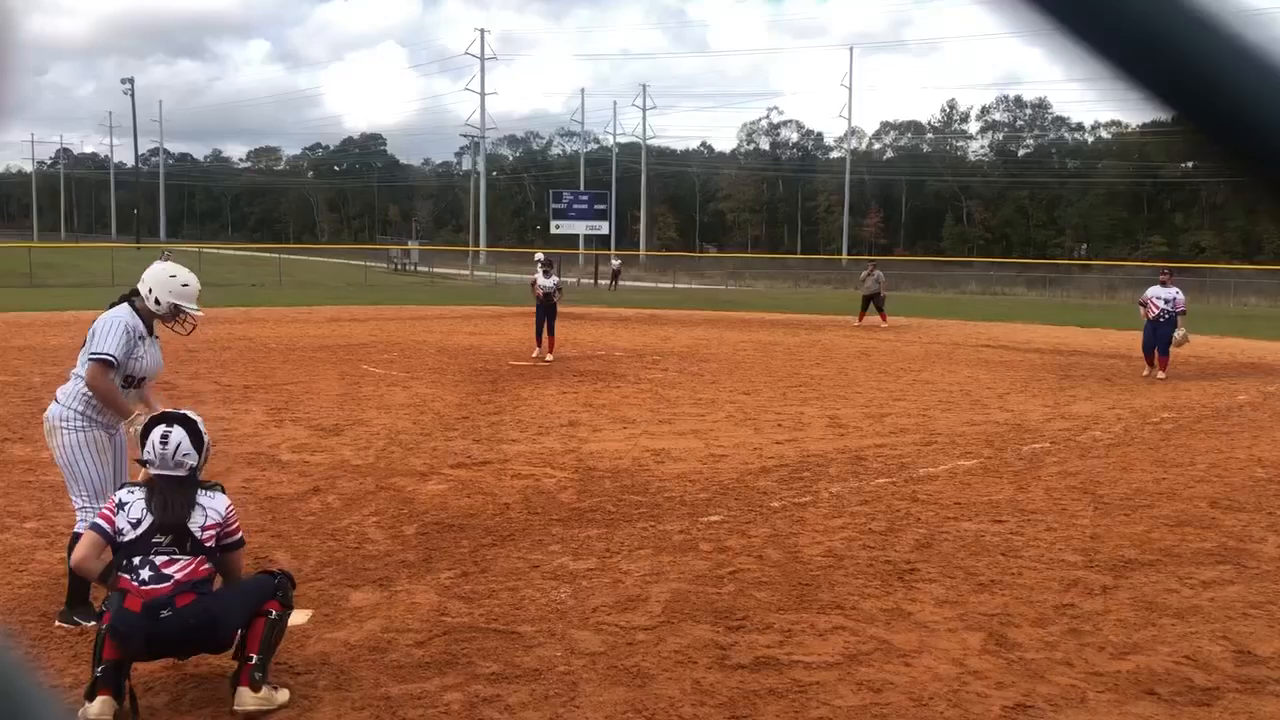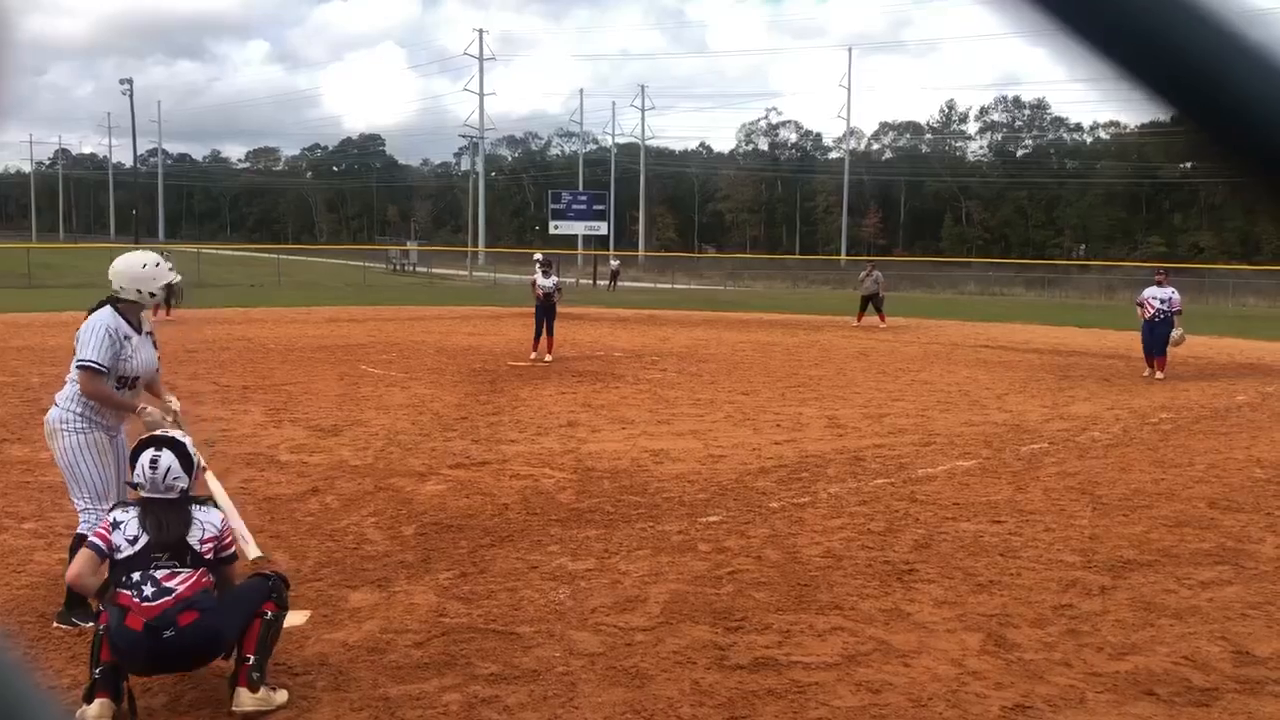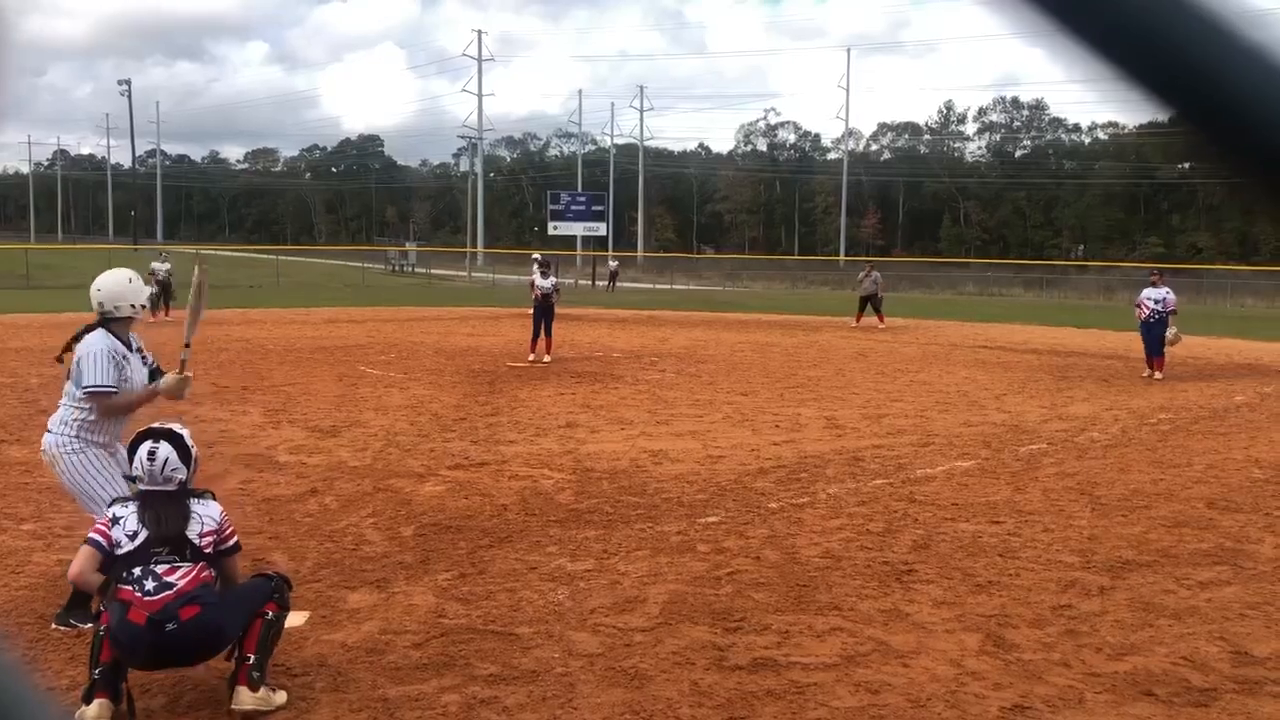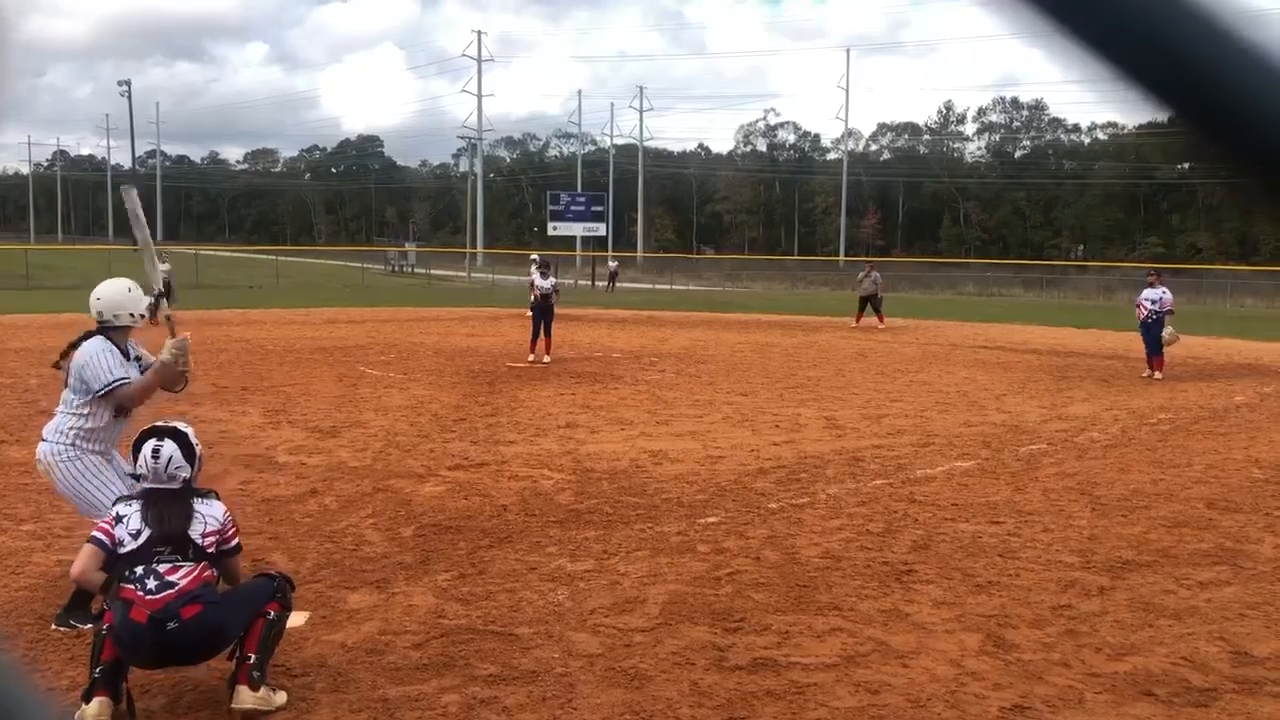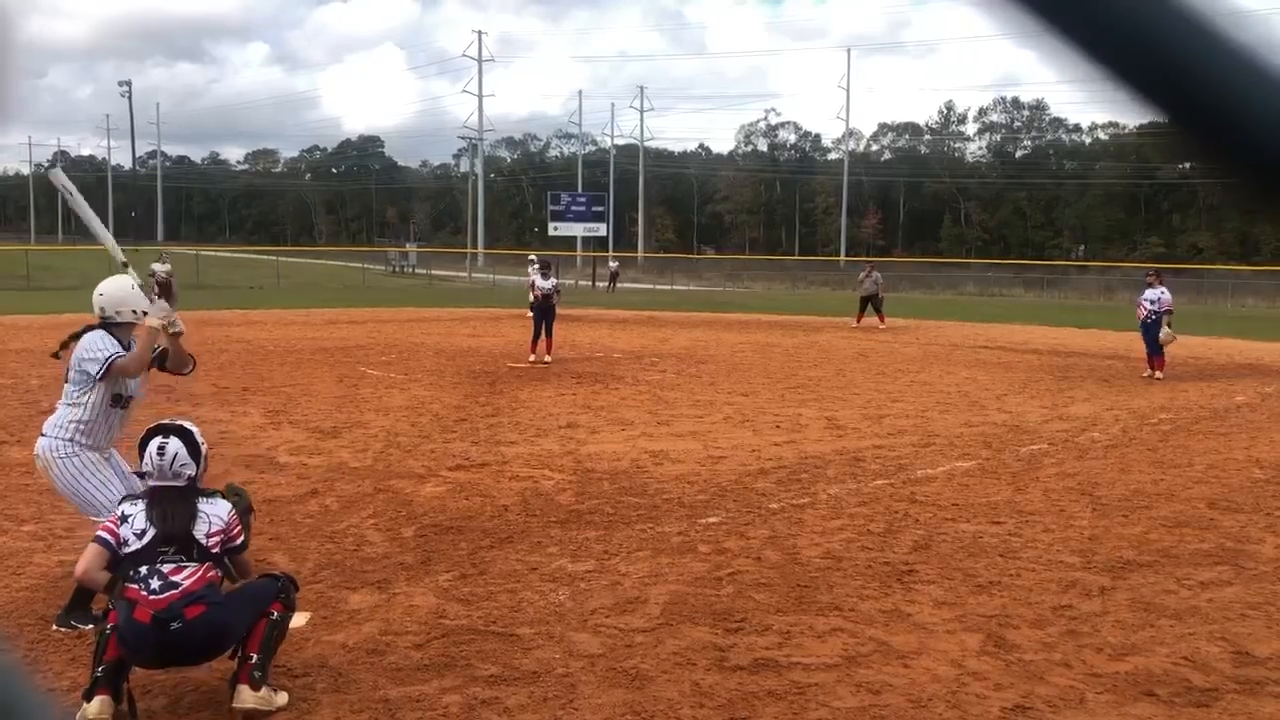
dt=0.2s
person 1, frame 1
left shoulder: (145, 325)
right shoulder: (119, 322)
right elbow: (96, 378)
left wrist: (154, 408)
right wrist: (133, 417)
left hip: (107, 424)
right hip: (76, 422)
right knee: (94, 512)
right ankle: (75, 608)
person 1, frame 2
left shoulder: (140, 323)
right shoulder: (103, 325)
left elbow: (148, 372)
right elbow: (88, 385)
left wrist: (166, 398)
right wrist: (139, 409)
left hip: (109, 426)
right hip: (77, 425)
left knee: (116, 508)
right knee: (96, 514)
right ankle: (72, 609)
person 1, frame 3
left shoulder: (129, 342)
right shoulder: (98, 347)
left elbow: (155, 379)
right elbow: (107, 406)
left wrist: (174, 383)
right wrist: (159, 392)
left hip: (103, 444)
right hip: (72, 446)
right ankle: (73, 611)
person 1, frame 4
left shoulder: (129, 350)
right shoulder: (97, 352)
left elbow: (170, 384)
right elbow: (130, 398)
left wrist: (177, 363)
right wrist: (163, 363)
left hip: (98, 451)
right hip: (67, 453)
right ankle: (73, 612)
person 1, frame 5
left shoulder: (132, 344)
right shoulder: (95, 343)
left elbow: (182, 367)
right elbow: (130, 370)
left wrist: (173, 338)
right wrist: (153, 327)
left hip: (96, 448)
right hip: (64, 449)
right ankle: (74, 612)
person 2, frame 1
left shoulder: (124, 498)
right shoulder: (216, 501)
left elbow: (81, 560)
right elbow: (233, 578)
left wrist: (124, 584)
left hip: (135, 632)
right hip: (196, 627)
left knee: (116, 604)
right knee: (276, 584)
left ankle: (103, 695)
right ankle: (251, 687)
person 2, frame 2
left shoulder: (118, 517)
right shoulder: (211, 517)
left elbow: (76, 576)
right elbow: (229, 587)
left wrist: (119, 597)
left hip: (132, 649)
right hip: (197, 642)
left knee: (112, 608)
right knee: (269, 585)
left ankle: (101, 697)
right ankle: (249, 687)
person 2, frame 3
left shoulder: (117, 513)
right shoulder: (209, 509)
left elbow: (78, 574)
right elbow: (231, 582)
left wrist: (117, 593)
left hip: (134, 645)
right hip: (199, 635)
left knee: (113, 607)
right knee: (273, 587)
right ankle: (249, 686)
person 2, frame 4
left shoulder: (121, 512)
right shoulder: (213, 509)
left elbow: (81, 572)
right elbow: (235, 579)
left wrist: (121, 591)
left hip: (136, 643)
right hip: (200, 634)
left knee: (115, 607)
right knee: (275, 587)
left ankle: (100, 696)
right ankle: (249, 685)
person 2, frame 5
left shoulder: (127, 511)
right shoulder: (219, 508)
left elbow: (85, 572)
right elbow: (245, 573)
left wrist: (127, 592)
right wrist: (244, 521)
left hip: (140, 644)
right hip: (204, 634)
left knee: (120, 607)
right knee: (279, 587)
left ankle: (102, 694)
right ankle: (251, 685)
